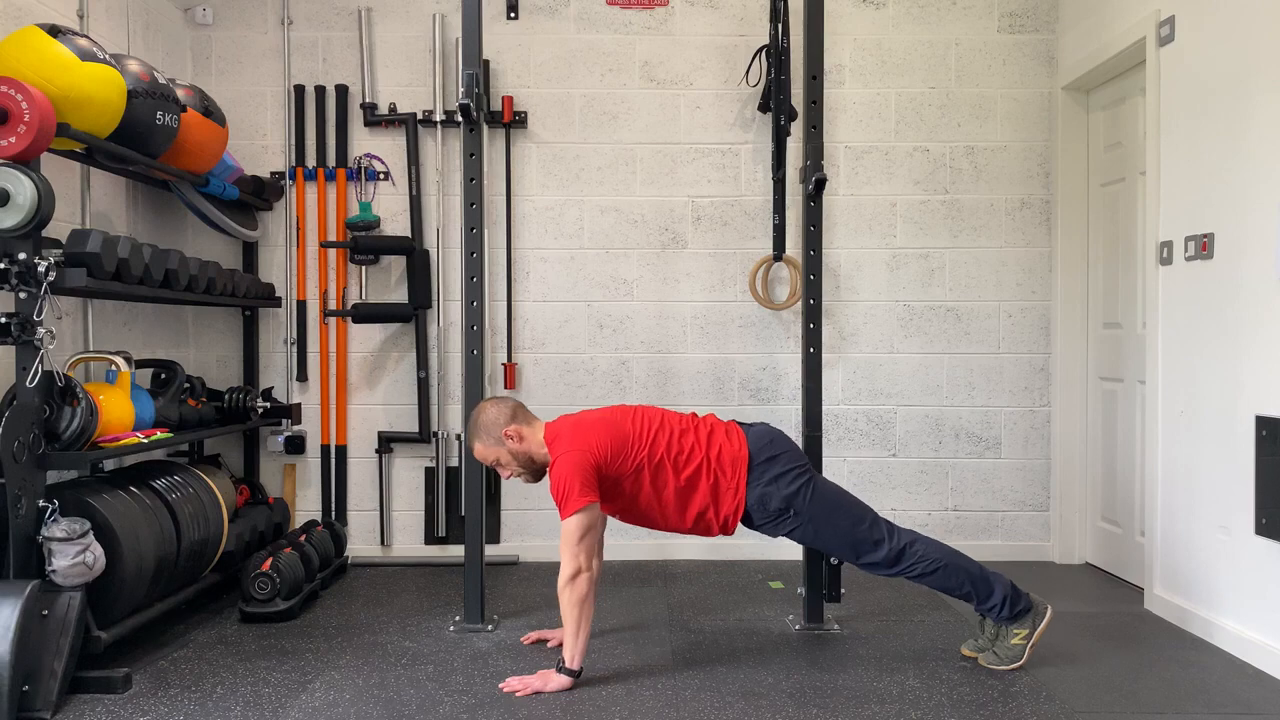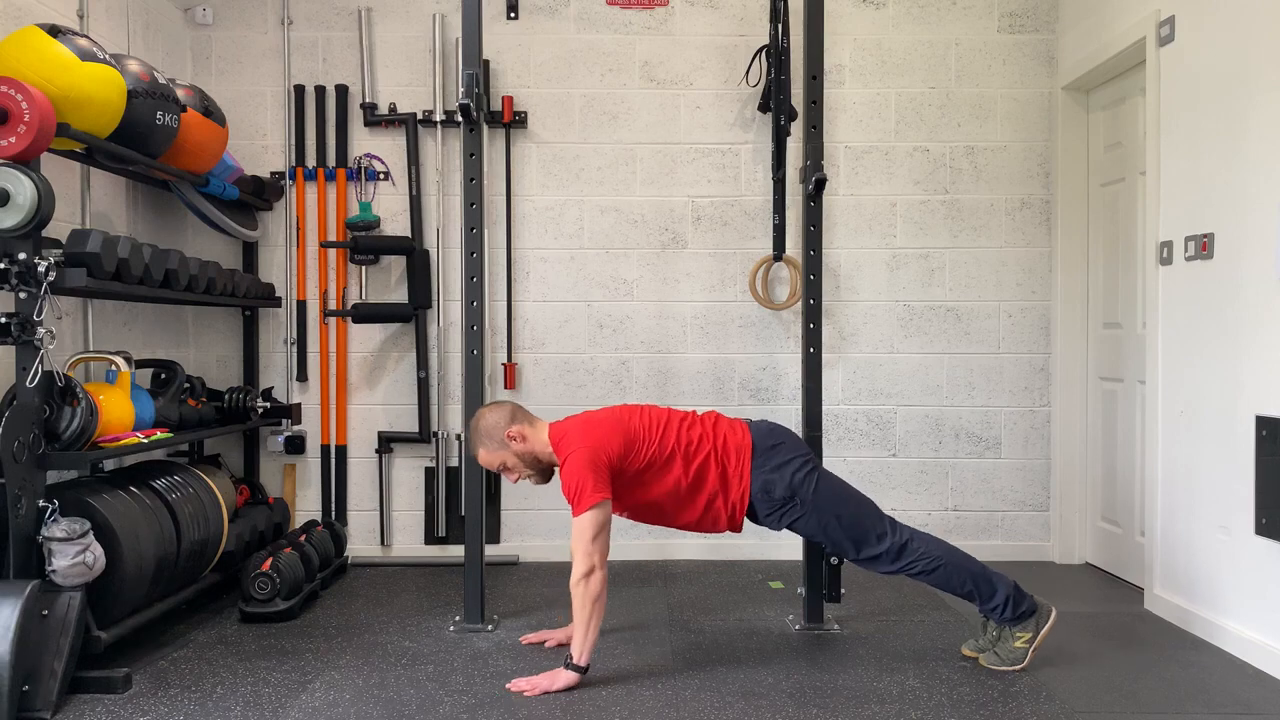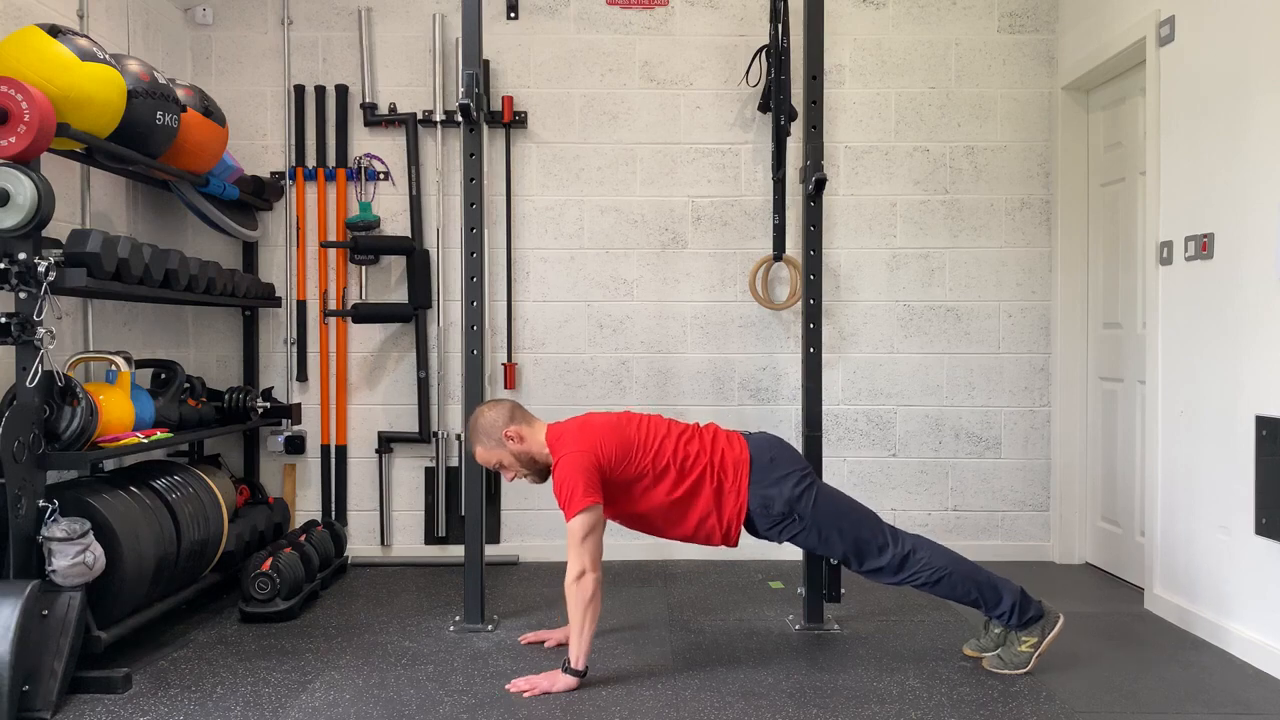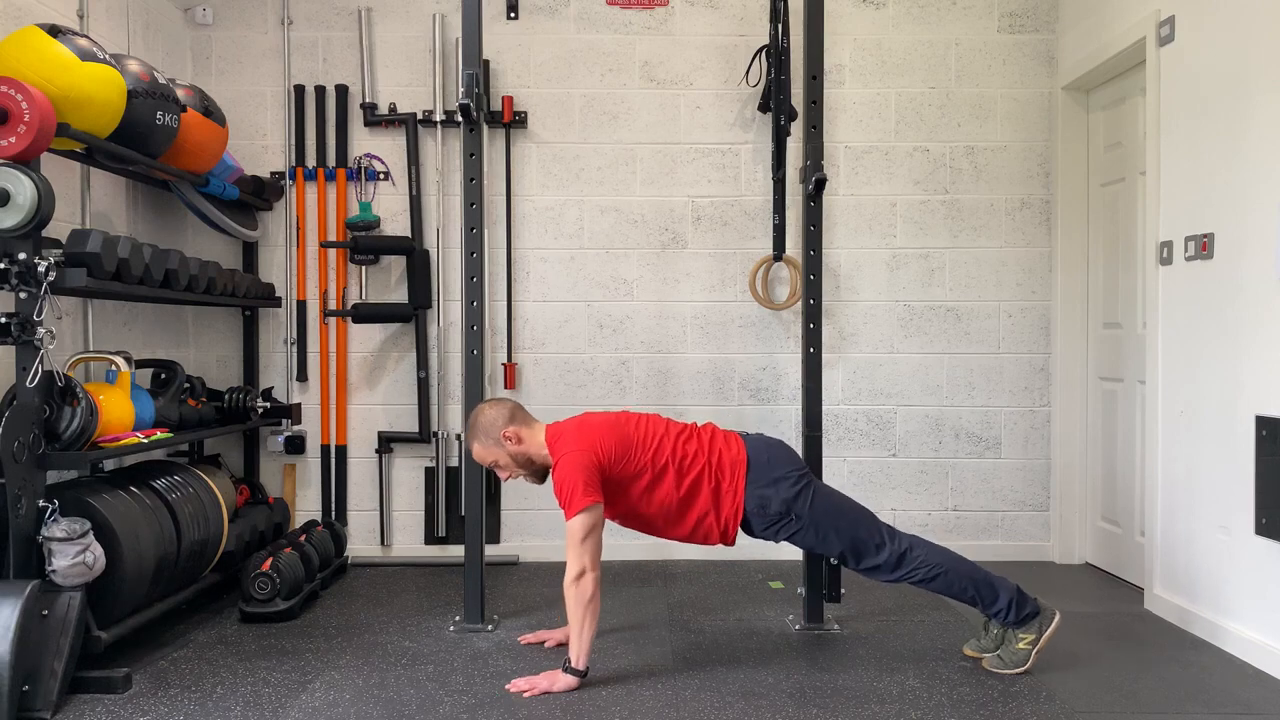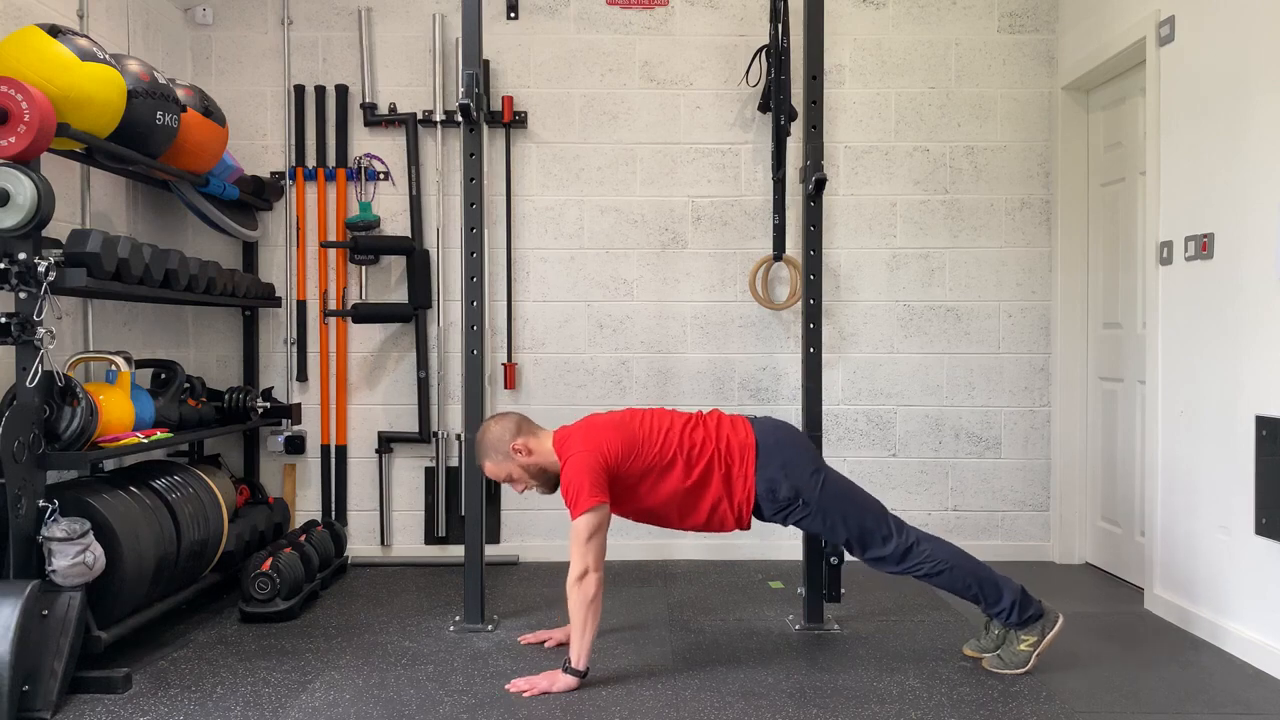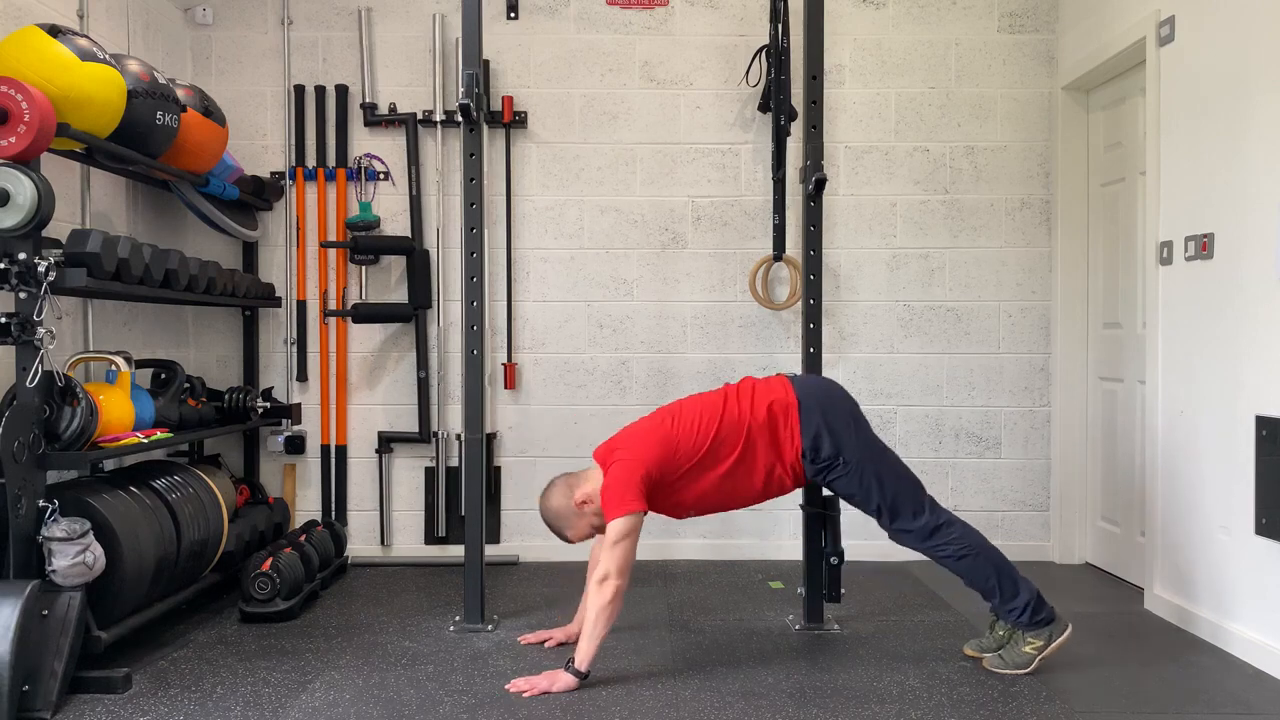
dt=0.3s
person 1, frame 1
left shoulder: (567, 457)
right shoulder: (575, 440)
left elbow: (575, 570)
right elbow: (592, 555)
left wrist: (567, 669)
right wrist: (574, 627)
left hip: (756, 482)
right hip: (747, 460)
left knee: (879, 548)
right knee: (874, 543)
left ankle: (1015, 610)
right ankle: (999, 609)
person 1, frame 2
left shoulder: (579, 455)
right shoulder: (578, 439)
left elbow: (590, 567)
right elbow: (592, 557)
left wrist: (574, 667)
right wrist: (578, 627)
left hip: (762, 471)
right hip: (751, 461)
left knee: (882, 544)
right knee: (875, 543)
left ankle: (1019, 611)
right ankle: (1001, 608)
person 1, frame 3
left shoulder: (570, 458)
right shoulder: (578, 442)
left elbow: (583, 571)
right elbow: (588, 565)
left wrist: (573, 669)
right wrist: (574, 627)
left hip: (759, 489)
right hip: (750, 473)
left knee: (884, 555)
right knee: (880, 551)
left ankle: (1025, 616)
right ankle: (1004, 613)
person 1, frame 4
left shoulder: (570, 459)
right shoulder: (577, 441)
left elbow: (582, 571)
right elbow: (586, 566)
left wrist: (573, 669)
right wrist: (574, 627)
left hip: (758, 488)
right hip: (748, 476)
left knee: (882, 554)
right knee: (878, 551)
left ankle: (1022, 614)
right ankle: (1004, 613)
person 1, frame 5
left shoulder: (578, 460)
right shoulder: (582, 443)
left elbow: (585, 571)
right elbow: (589, 567)
left wrist: (572, 669)
right wrist: (575, 627)
left hip: (765, 472)
right hip: (756, 460)
left knee: (889, 544)
right knee: (883, 543)
left ankle: (1026, 617)
right ankle: (1006, 615)
person 1, frame 6
left shoulder: (625, 471)
right shoulder: (620, 462)
left elbow: (610, 577)
right elbow: (605, 562)
left wrist: (575, 671)
right wrist: (575, 627)
left hip: (807, 427)
right hip: (799, 418)
left knee: (919, 522)
right knee: (915, 523)
left ankle: (1036, 620)
right ankle: (1012, 616)
